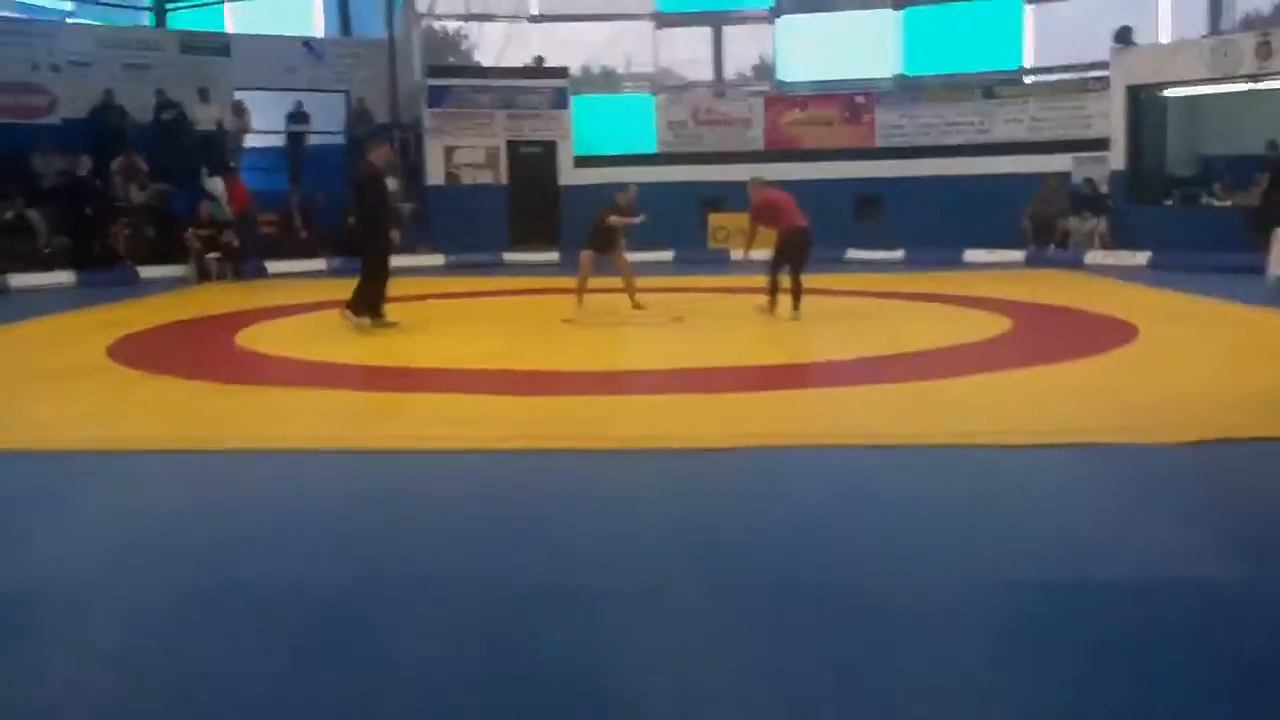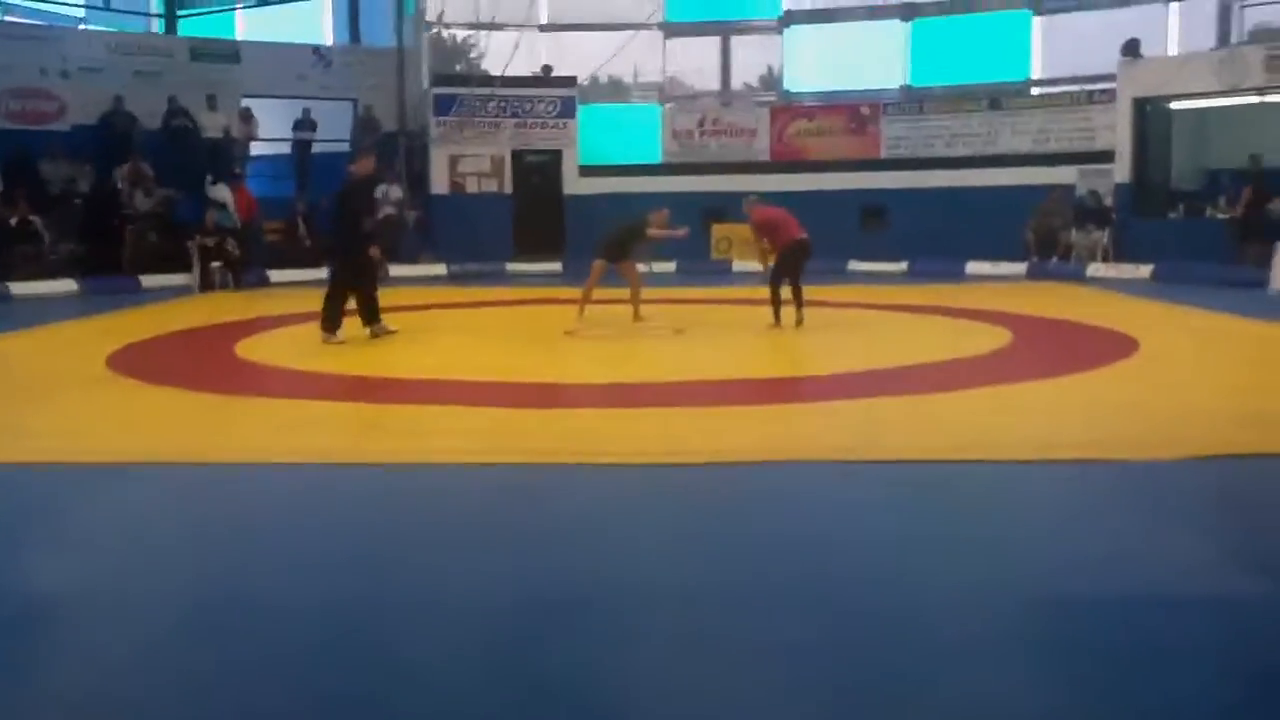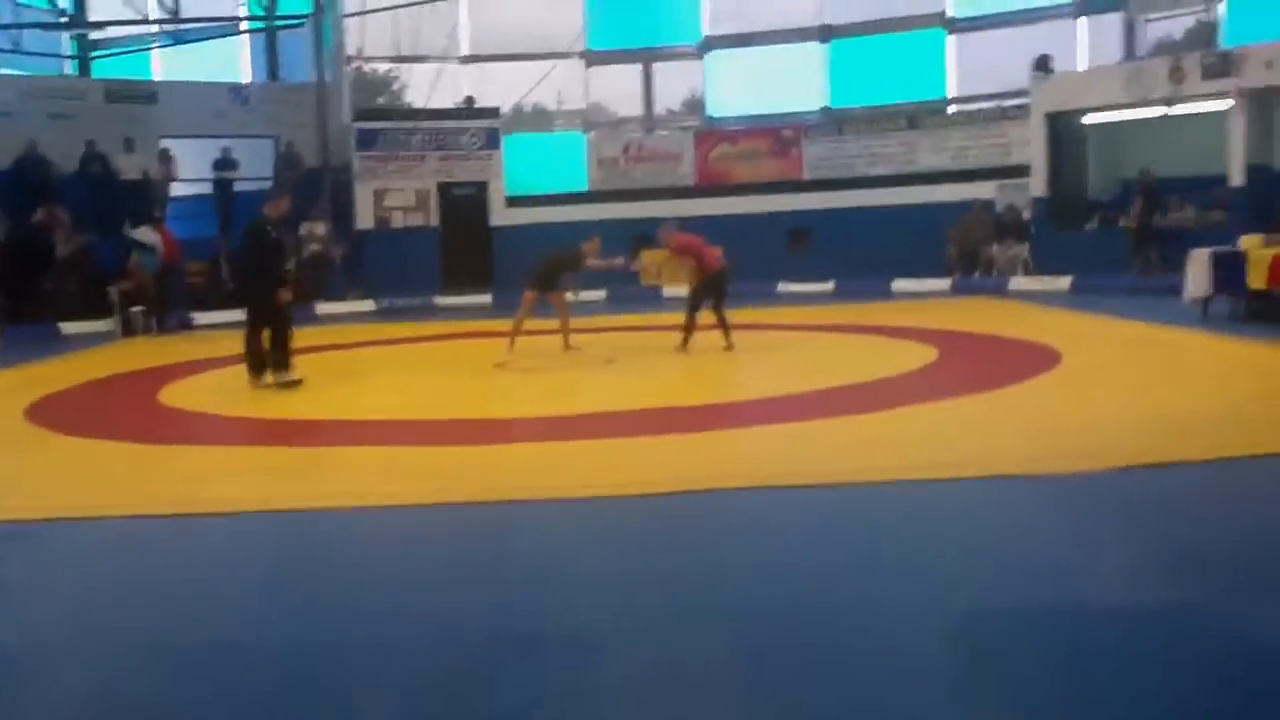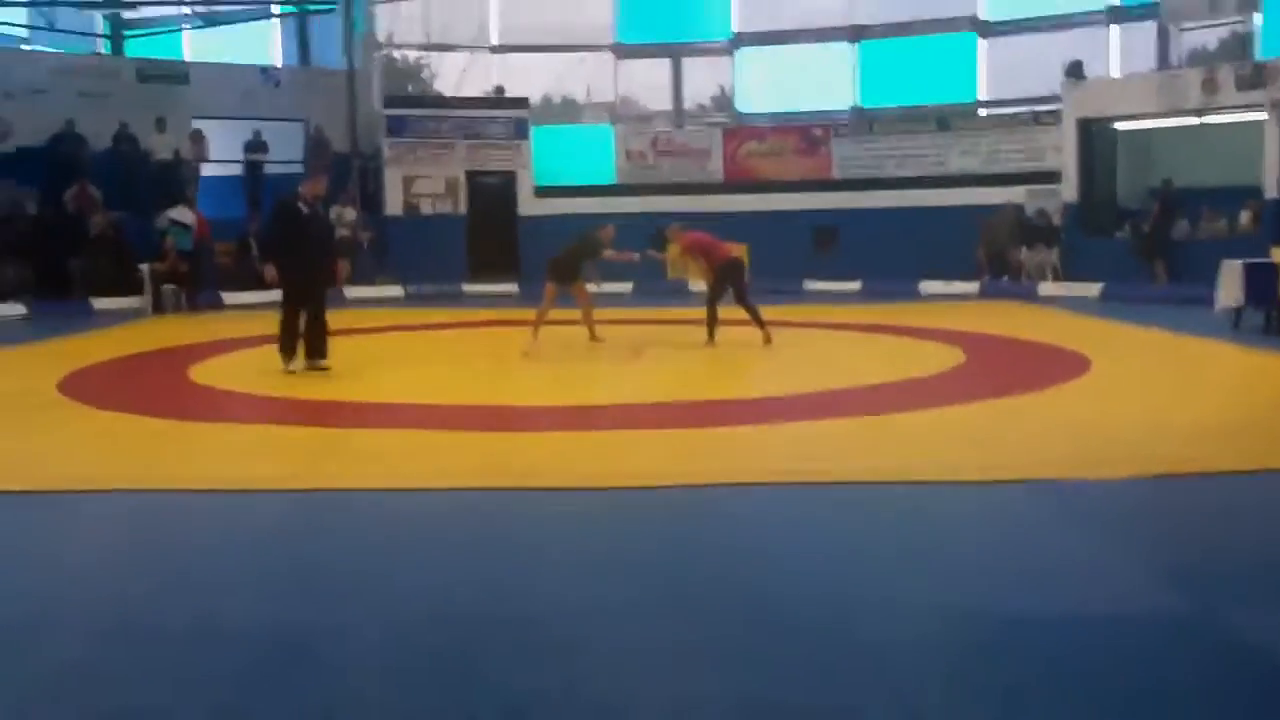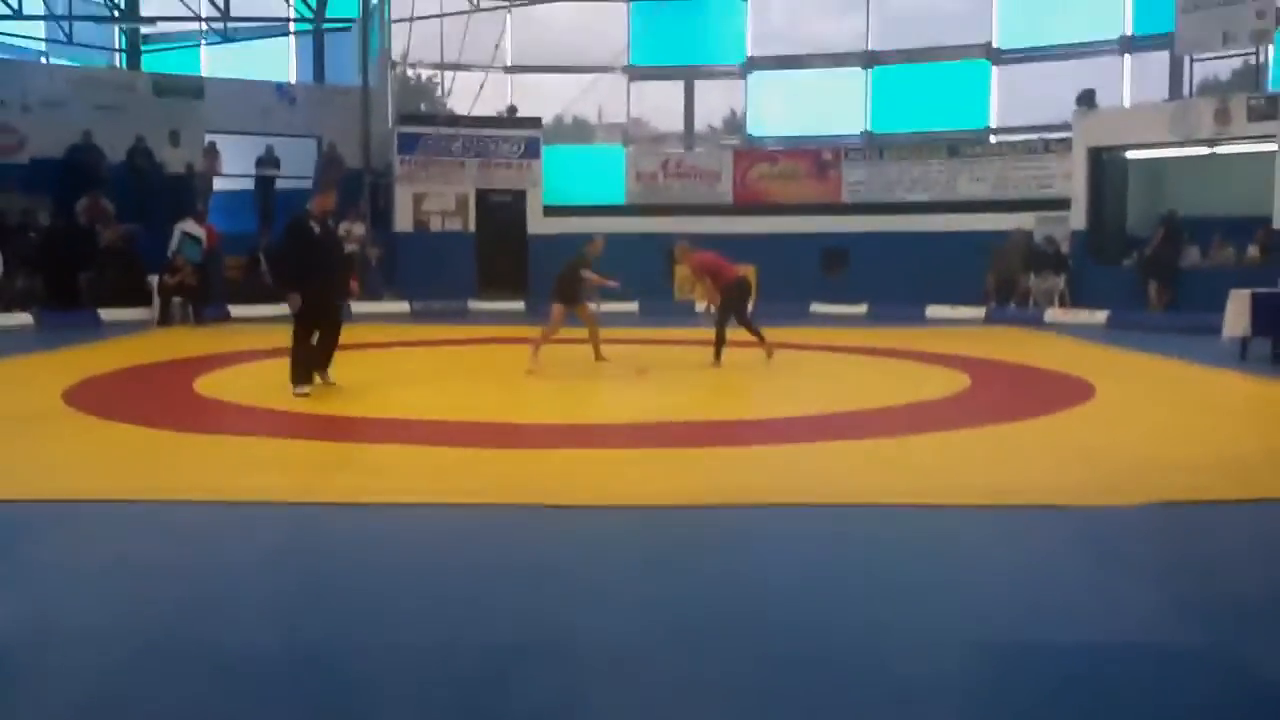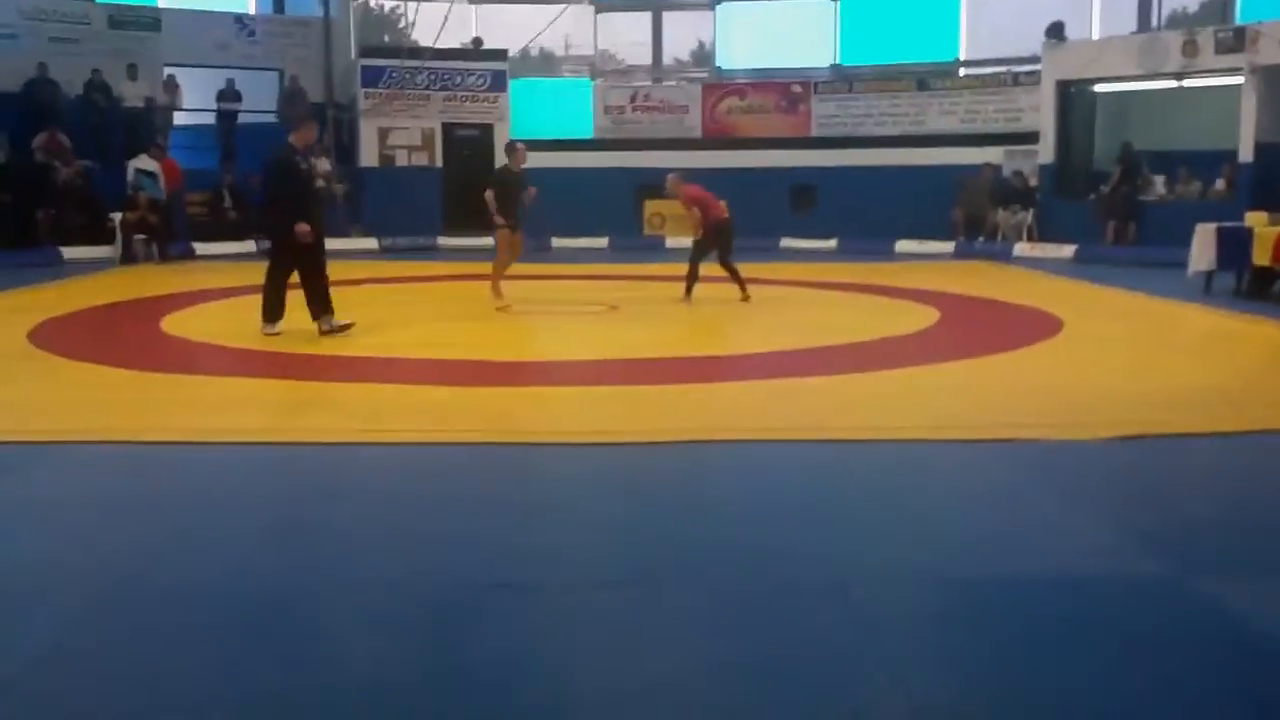
dt=0.4s
person 1, frame 1
left shoulder: (369, 172)
right shoulder: (371, 174)
right elbow: (376, 204)
right wrist: (389, 228)
left hip: (371, 229)
right hip: (374, 230)
left knee: (376, 271)
right knee: (375, 272)
left ankle: (375, 314)
right ankle: (355, 310)
person 1, frame 2
left shoulder: (357, 183)
right shoulder: (352, 186)
right elbow: (356, 220)
left wrist: (369, 244)
right wrist: (369, 245)
left hip: (355, 244)
right hip: (348, 245)
left knee: (366, 283)
right knee: (340, 287)
left ankle: (374, 323)
right ankle: (329, 329)
person 1, frame 3
left shoulder: (271, 226)
right shoulder: (258, 228)
right elbow: (263, 262)
left wrist: (282, 286)
right wrist: (279, 287)
left hip: (273, 287)
right hip: (260, 288)
left knee: (281, 328)
right knee: (257, 330)
left ankle: (280, 371)
right ankle: (258, 372)
person 1, frame 4
left shoulder: (319, 208)
right shoulder: (287, 205)
left elbow: (328, 239)
right elbow: (271, 236)
left wrist: (337, 261)
right wrist: (269, 262)
left hip: (317, 270)
right hip: (293, 271)
left knee: (317, 314)
right knee: (291, 312)
left ankle: (315, 356)
right ankle: (288, 355)
person 1, frame 5
left shoulder: (328, 224)
right shoulder: (298, 224)
left elbow: (337, 255)
right elbow: (285, 260)
left wrist: (346, 278)
right wrist: (292, 290)
left hip: (328, 288)
right hip: (306, 290)
left knee: (332, 330)
right knee: (304, 334)
left ankle: (319, 367)
right ankle: (301, 381)
person 1, frame 6
left shoulder: (302, 156)
right shoulder: (283, 159)
right elbow: (278, 196)
right wrist: (296, 223)
left hip: (308, 225)
right hip: (287, 228)
left knee: (316, 272)
right knee: (279, 274)
left ankle: (325, 319)
right ankle: (270, 320)
